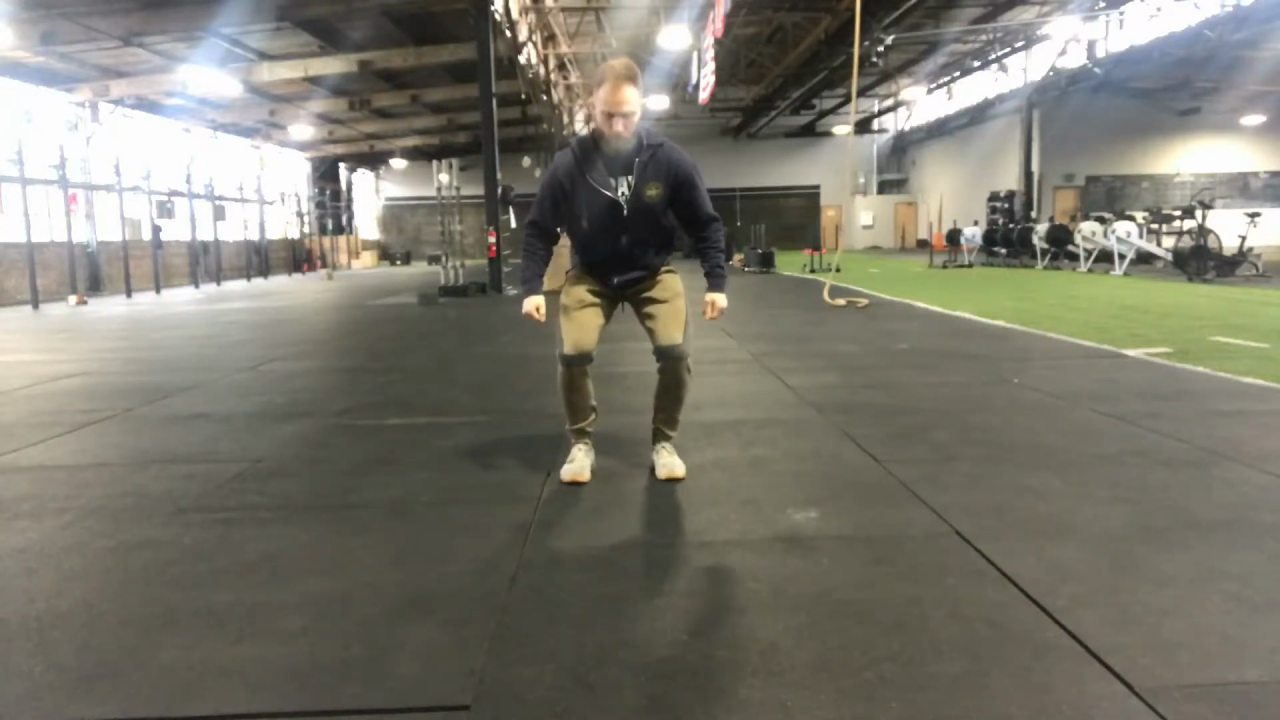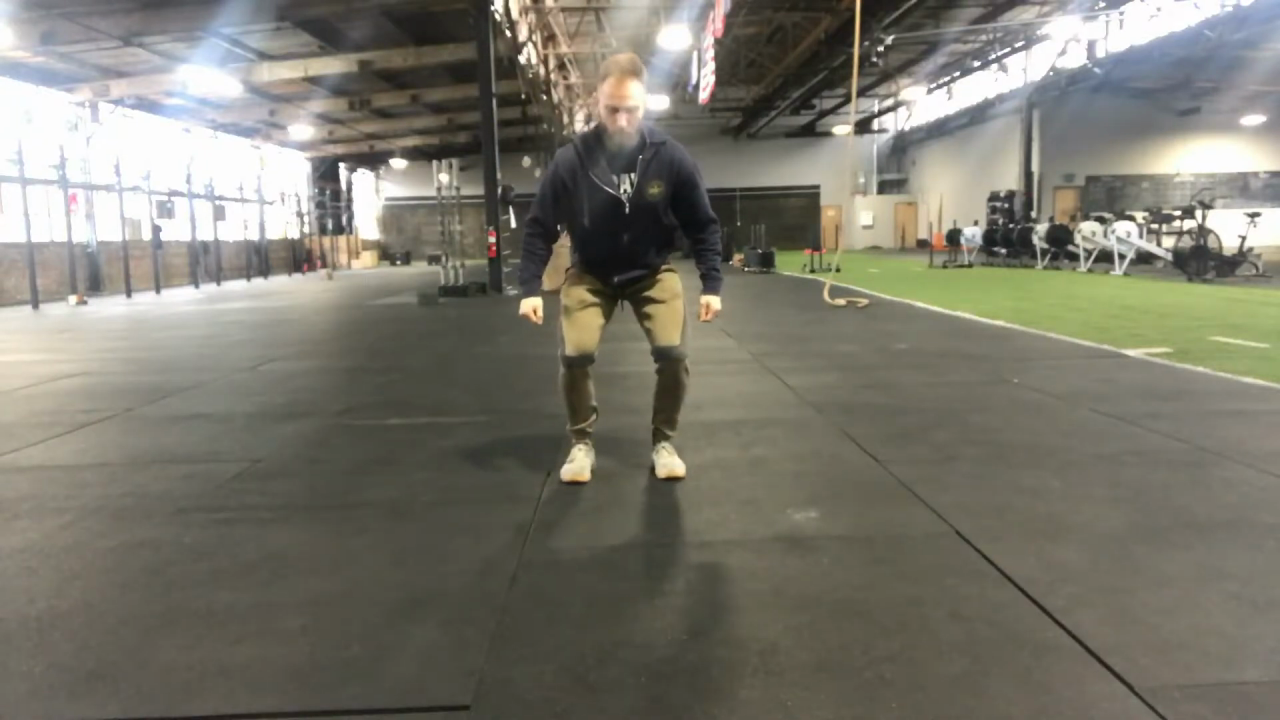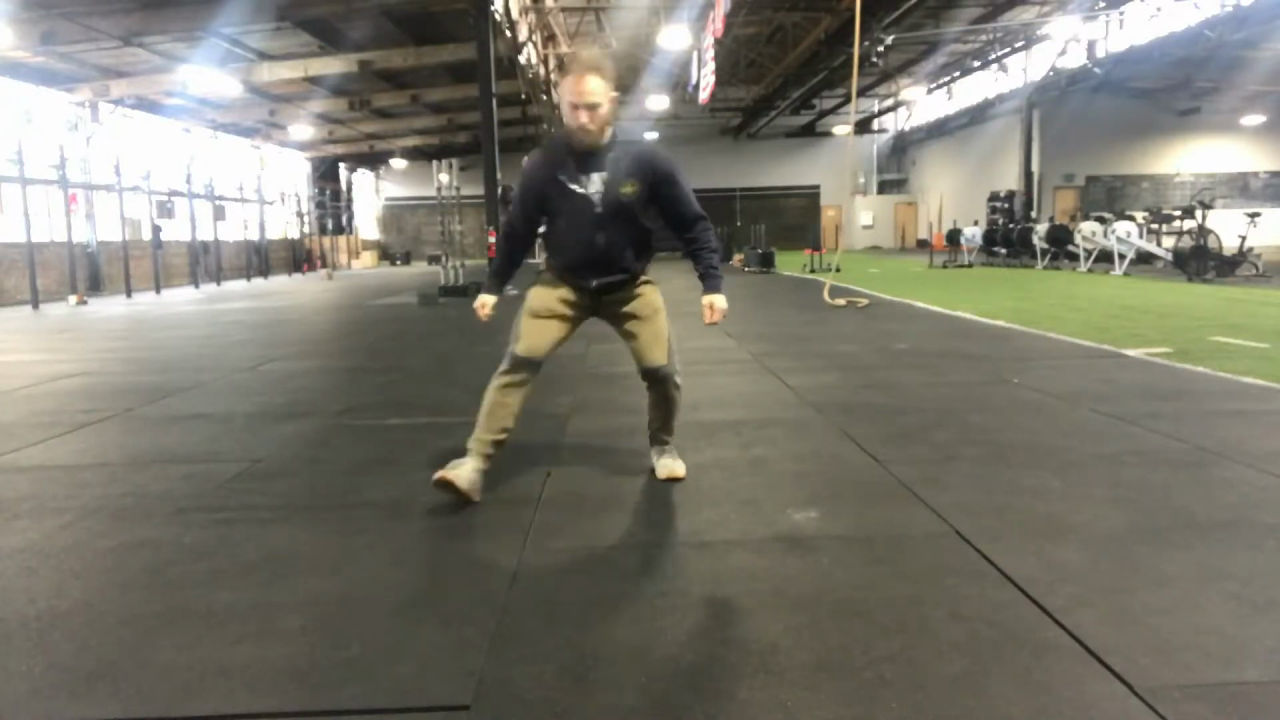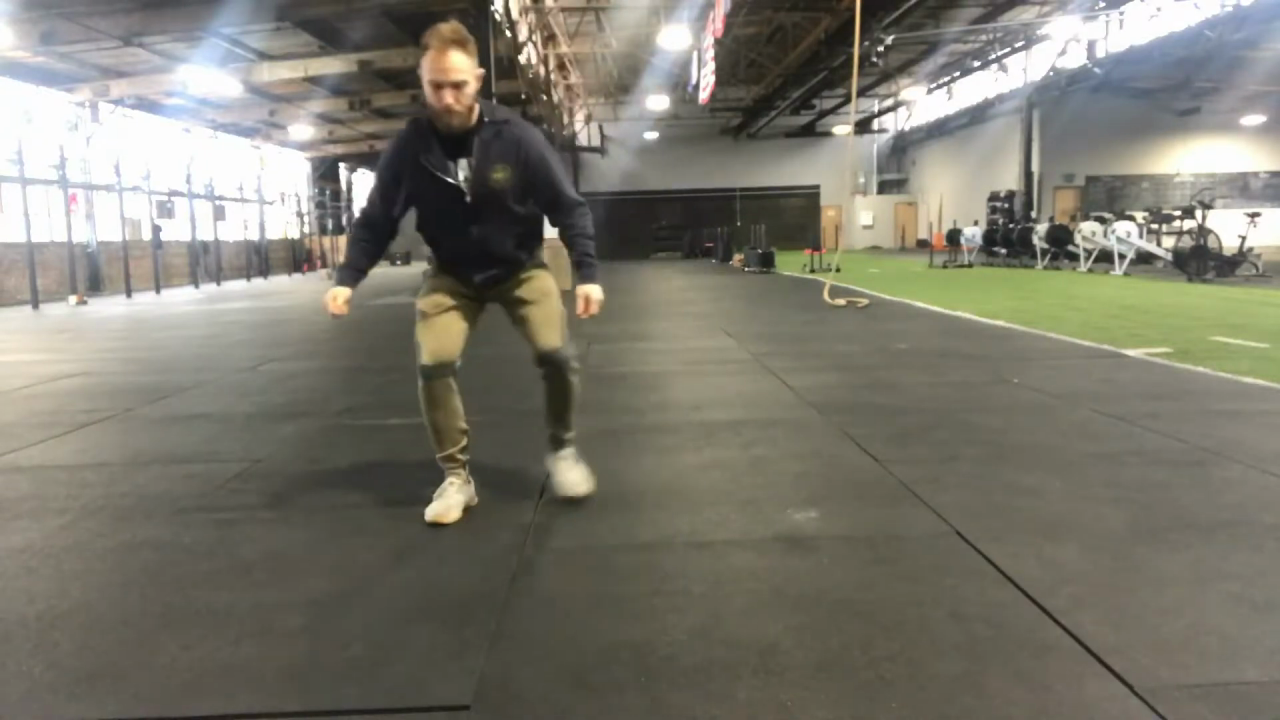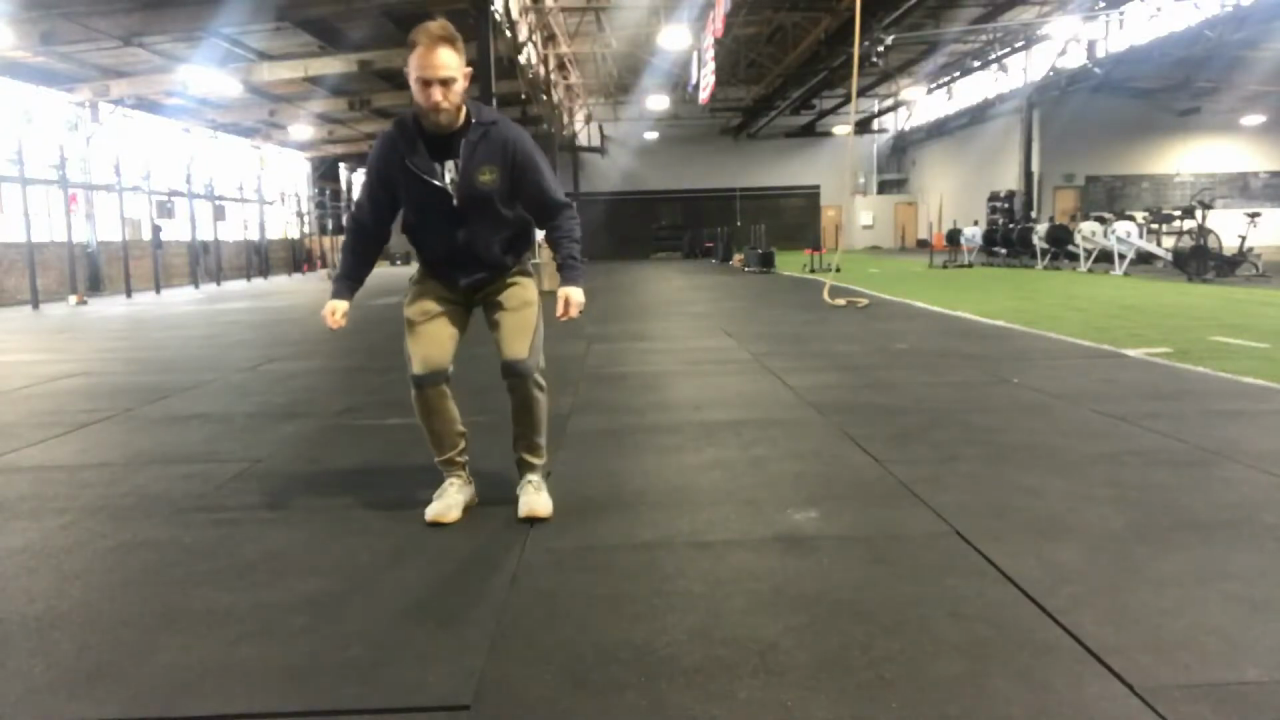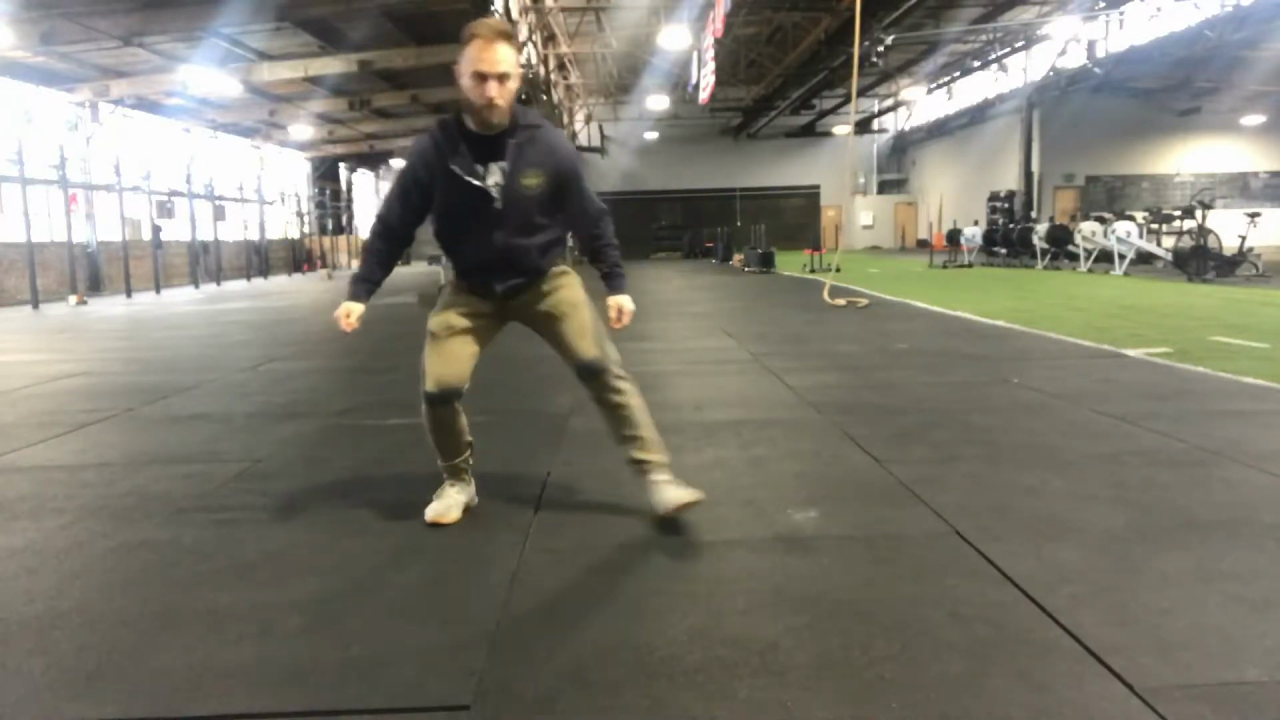
dt=0.5s
person 1, frame 1
left shoulder: (669, 159)
right shoulder: (569, 163)
left elbow: (706, 223)
right elbow: (540, 228)
left wrist: (717, 281)
right wrist: (532, 286)
left hip: (654, 274)
right hip: (590, 276)
left knee: (674, 353)
right knee: (573, 354)
left ankle: (663, 442)
right ankle: (581, 444)
person 1, frame 2
left shoulder: (671, 158)
right shoulder: (571, 160)
left elbow: (703, 225)
right elbow: (540, 227)
left wrist: (711, 284)
right wrist: (530, 287)
left hip: (653, 273)
right hip: (590, 274)
left knee: (673, 354)
right knee: (575, 355)
left ankle: (663, 442)
right ankle: (582, 444)
person 1, frame 3
left shoulder: (645, 160)
right shoulder: (545, 163)
left elbow: (692, 223)
right elbow: (518, 229)
left wrist: (712, 284)
right wrist: (492, 287)
left hip: (628, 283)
right hip: (563, 281)
left knee: (661, 370)
right knee: (521, 359)
left ankle: (662, 447)
right ankle: (476, 461)
person 1, frame 4
left shoulder: (517, 138)
right shoulder: (409, 147)
left elbow: (568, 207)
right elbow: (377, 219)
left wrist: (587, 273)
right wrist: (348, 278)
left hip: (521, 269)
right hip: (452, 275)
left knee: (556, 355)
right knee: (435, 365)
left ankle: (563, 449)
right ankle: (457, 477)
person 1, frame 5
left shoulder: (506, 139)
right shoulder: (394, 148)
left elbow: (556, 210)
right elbow: (368, 225)
left wrist: (571, 276)
right wrist: (343, 289)
left hip: (506, 273)
right hip: (437, 279)
left knee: (522, 367)
right knee: (426, 373)
left ankle: (532, 474)
right ankle: (456, 478)
person 1, frame 6
left shoulder: (546, 145)
right shoulder: (434, 151)
left elbow: (591, 218)
right elbow: (393, 226)
left wrist: (616, 285)
right wrist: (359, 292)
left hip: (546, 280)
right hip: (472, 289)
left knee: (602, 368)
right knee: (440, 385)
left ankle: (657, 476)
right ankle: (458, 481)
